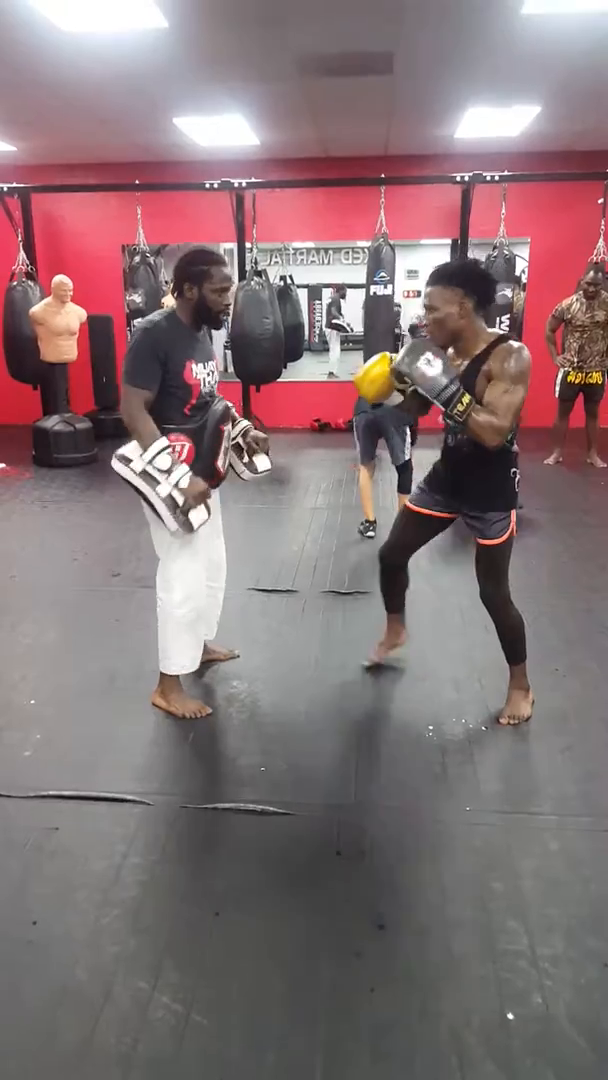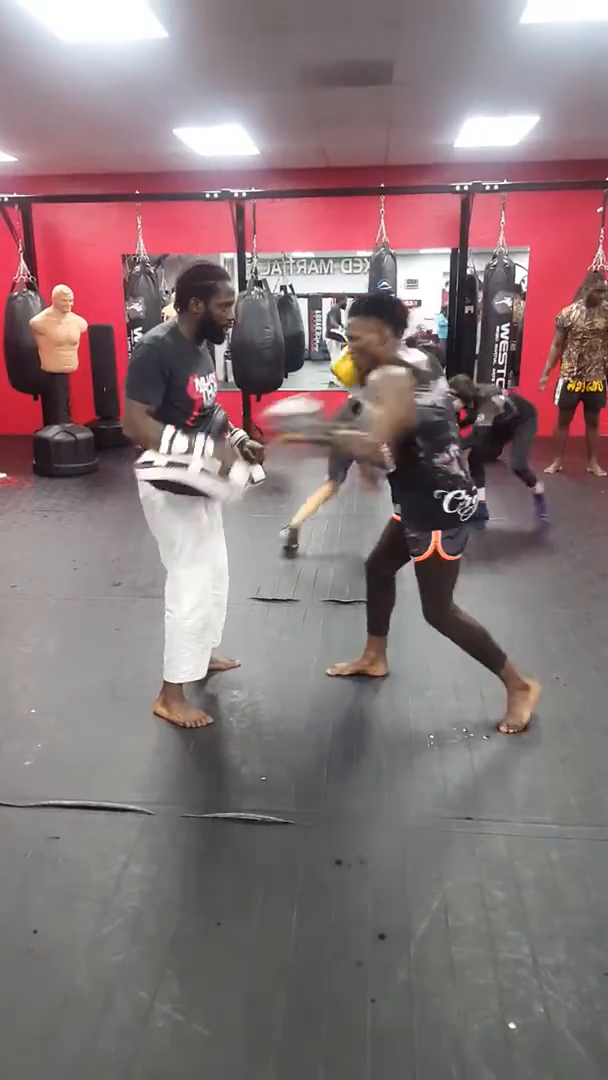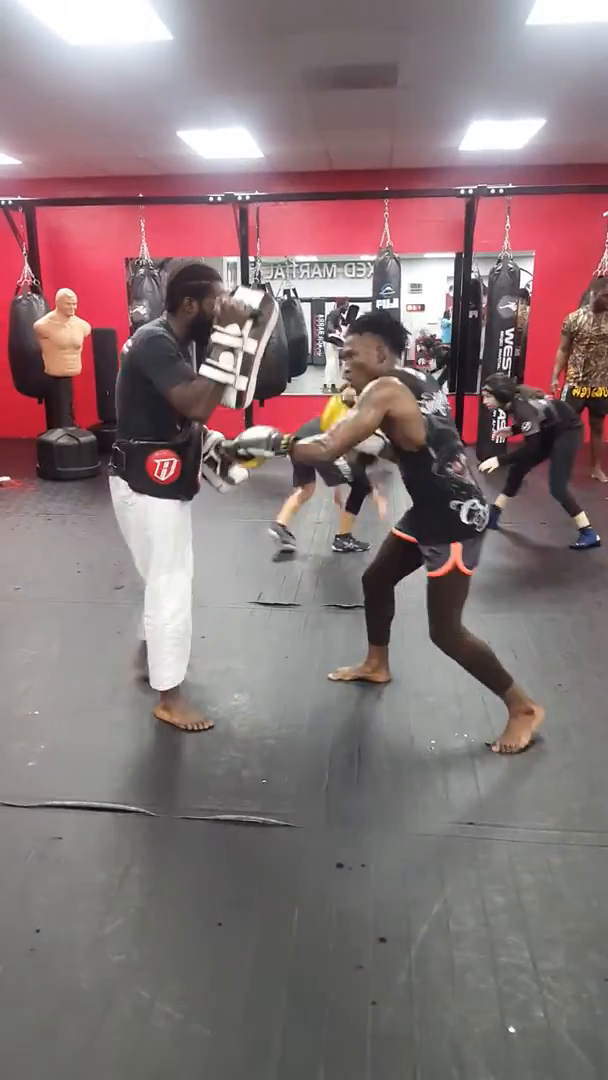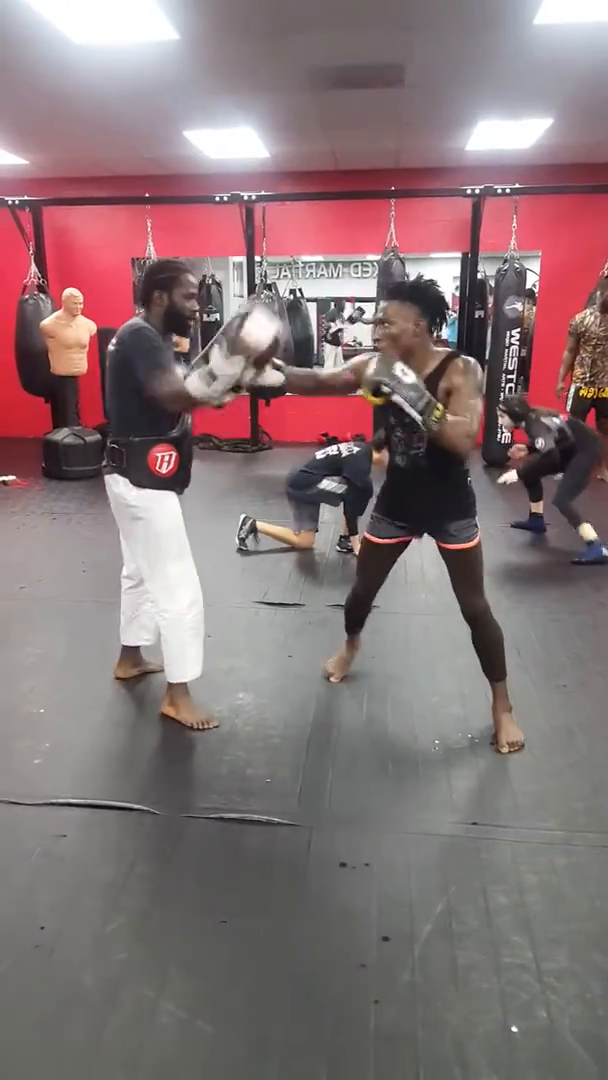
dt=0.4s
person 1, frame 1
left shoulder: (202, 331)
right shoulder: (154, 334)
right elbow: (133, 411)
left wrist: (243, 431)
left hip: (199, 469)
left knee: (211, 563)
right knee: (183, 573)
left ankle: (198, 644)
right ankle: (169, 685)
person 1, frame 2
left shoulder: (200, 344)
right shoulder: (157, 349)
right elbow: (135, 423)
left wrist: (238, 440)
right wrist: (202, 456)
left hip: (198, 482)
right hip: (171, 485)
left knee: (214, 572)
right knee: (192, 583)
left ankle: (202, 653)
right ankle: (171, 694)
person 1, frame 3
left shoulder: (174, 342)
right shoulder: (154, 344)
right elbow: (198, 405)
left wrist: (213, 445)
right wrist: (230, 338)
left hip: (164, 482)
right hip: (147, 486)
left knee: (172, 576)
right knee: (170, 587)
left ankle: (151, 649)
right ankle: (169, 698)
person 1, frame 4
left shoulder: (149, 337)
right shoulder: (138, 337)
left elbow: (171, 396)
right elbow: (175, 396)
left wrist: (225, 369)
right wrist: (230, 356)
left hip: (135, 476)
right hip: (144, 480)
left knee: (140, 570)
right knee: (177, 583)
left ankle: (130, 657)
right ankle: (178, 694)
person 2, frame 1
left shoulder: (509, 357)
right shoulder: (445, 351)
left elbow: (495, 432)
right elbow: (419, 408)
left hip: (490, 491)
right hip: (445, 477)
left knee: (493, 593)
right knee: (392, 553)
left ankle: (520, 684)
right ankle: (394, 631)
person 2, frame 2
left shoulder: (387, 378)
right shoulder: (410, 369)
left elbow: (370, 447)
left hip: (440, 505)
right hip: (425, 497)
left knee: (439, 612)
right knee: (378, 566)
left ankle: (519, 686)
right ankle: (374, 657)
person 2, frame 3
left shoulder: (385, 390)
right shoulder: (414, 382)
left elbow: (326, 450)
left wrist: (272, 441)
left hip: (453, 519)
right hip: (433, 510)
left knee: (445, 631)
right knee: (376, 579)
left ankle: (523, 708)
right ankle: (376, 664)
person 2, frame 4
left shoulder: (461, 370)
right shoulder: (376, 365)
left elbow: (466, 441)
right elbow: (319, 382)
left wrist: (417, 399)
right wrist: (275, 372)
left hip: (450, 507)
right hip: (396, 502)
left knee: (475, 608)
right knee: (363, 591)
left ankle: (502, 705)
right ankle: (350, 647)
